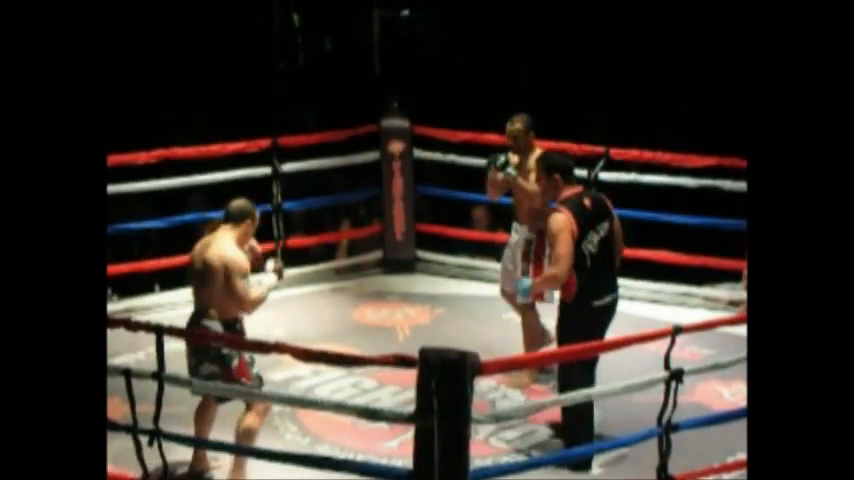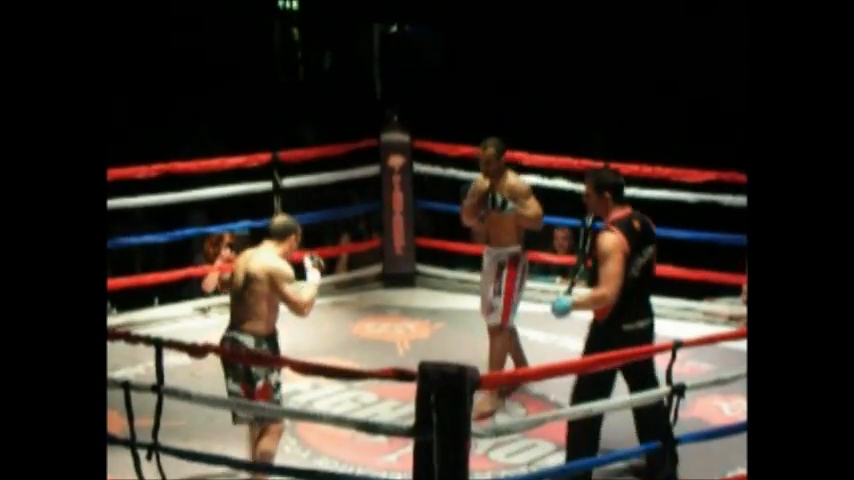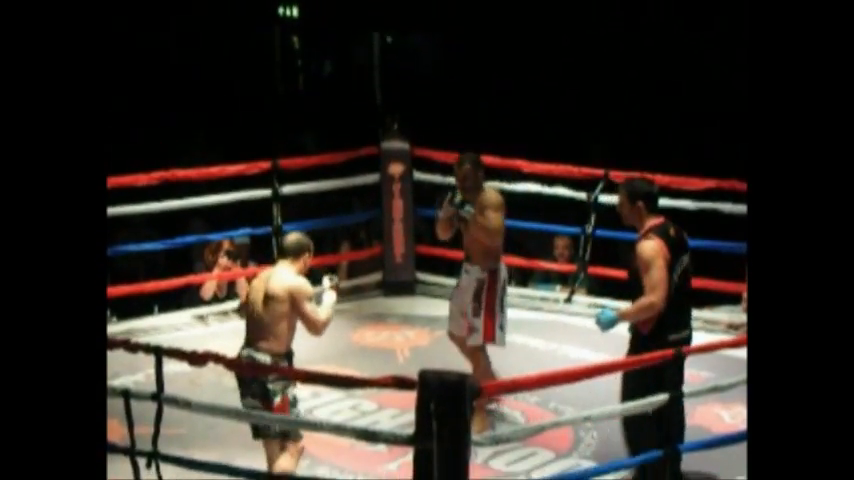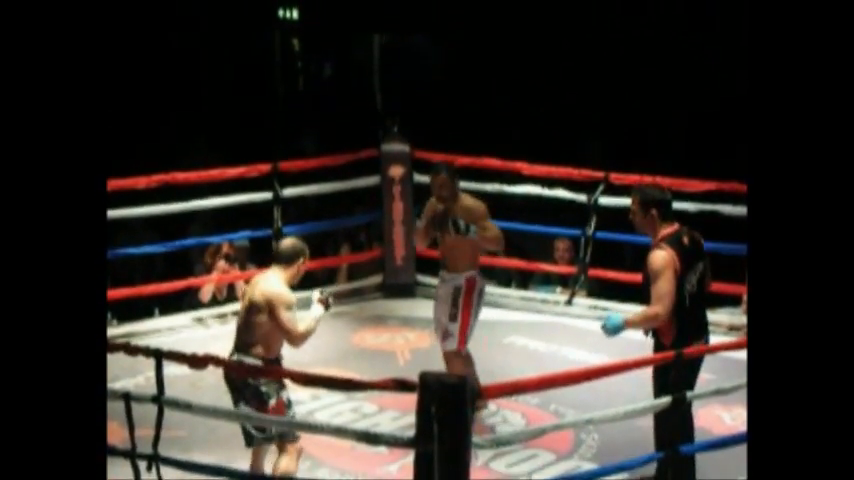
dt=0.4s
person 1, frame 1
left shoulder: (561, 217)
right shoulder: (601, 200)
left elbow: (558, 274)
right elbow: (617, 248)
left wrist: (531, 286)
left hip: (580, 306)
right hip: (607, 297)
left knee: (572, 375)
right knee: (584, 366)
right ankle: (580, 429)
person 1, frame 2
left shoulder: (611, 237)
right shoulder: (644, 224)
left elbow: (606, 294)
left wrist: (571, 303)
left hip: (614, 329)
right hip: (642, 323)
left knee: (587, 396)
right knee: (647, 393)
person 1, frame 3
left shoulder: (649, 245)
right shoulder: (675, 233)
left elbow: (654, 301)
left wrist: (617, 316)
left hip: (654, 339)
right hip: (680, 332)
left knee: (638, 410)
right knee: (670, 407)
person 1, frame 4
left shoulder: (661, 254)
right shoulder: (693, 238)
left elbow: (659, 312)
right elbow: (704, 284)
left wrist: (623, 322)
left hip: (676, 346)
right hip: (696, 337)
left knee: (670, 418)
right knee: (677, 411)
person 2, frame 1
left shoulder: (538, 160)
right shoulder: (512, 157)
left elbow: (536, 197)
right elbow: (494, 194)
left wrist: (510, 174)
right wrist: (493, 172)
left hip: (535, 234)
right hip: (519, 230)
left knee: (524, 300)
right knee: (509, 292)
left ankle: (531, 365)
right ankle: (541, 335)
person 2, frame 2
left shoulder: (517, 184)
right shoulder: (480, 183)
left elbow: (537, 219)
right elbow: (468, 220)
left wrist: (507, 206)
right wrist: (469, 199)
left hip: (510, 257)
right hip: (491, 255)
left knee: (497, 326)
right knee: (501, 319)
left ankle: (491, 395)
right ankle: (522, 368)
person 2, frame 3
left shoulder: (492, 198)
right shoulder: (461, 196)
left elbow: (495, 236)
right elbow: (444, 234)
left wrist: (467, 210)
right wrist: (445, 210)
left hip: (488, 275)
right hip: (469, 271)
left knee: (476, 344)
right knee: (457, 334)
left ankle: (480, 412)
right ankle: (489, 381)
person 2, frame 4
left shoulder: (473, 207)
right shoulder: (436, 206)
left elbow: (498, 242)
right elbow: (421, 244)
left wrist: (468, 230)
right wrist: (424, 220)
left hip: (466, 283)
right hip: (446, 280)
left knee: (452, 352)
right knee: (457, 347)
person 3, frame 1
left shoulder: (203, 245)
right shoulder: (231, 255)
right elbow: (248, 303)
right wrist: (272, 276)
left hip: (199, 328)
right hip: (221, 334)
left knee: (211, 396)
right knee: (258, 404)
person 3, frame 2
left shoulder: (246, 257)
right shoulder: (276, 266)
right elbow: (302, 307)
right wrist: (313, 273)
left hip: (234, 342)
right hip: (253, 348)
left knee: (262, 415)
right knee: (272, 426)
person 3, frame 3
left shoulder: (261, 279)
right shoulder: (296, 285)
left elbow: (243, 310)
right elbow: (318, 326)
right wrist: (330, 294)
left hip: (249, 361)
right hip: (269, 368)
left knee: (273, 430)
right knee: (292, 444)
left ankle: (275, 473)
person 3, frame 4
left shoulder: (262, 280)
right shoulder: (277, 291)
right elbow: (297, 336)
right wrist: (318, 308)
left hip: (247, 366)
left knee: (269, 431)
right knee: (291, 446)
left ankle: (255, 473)
